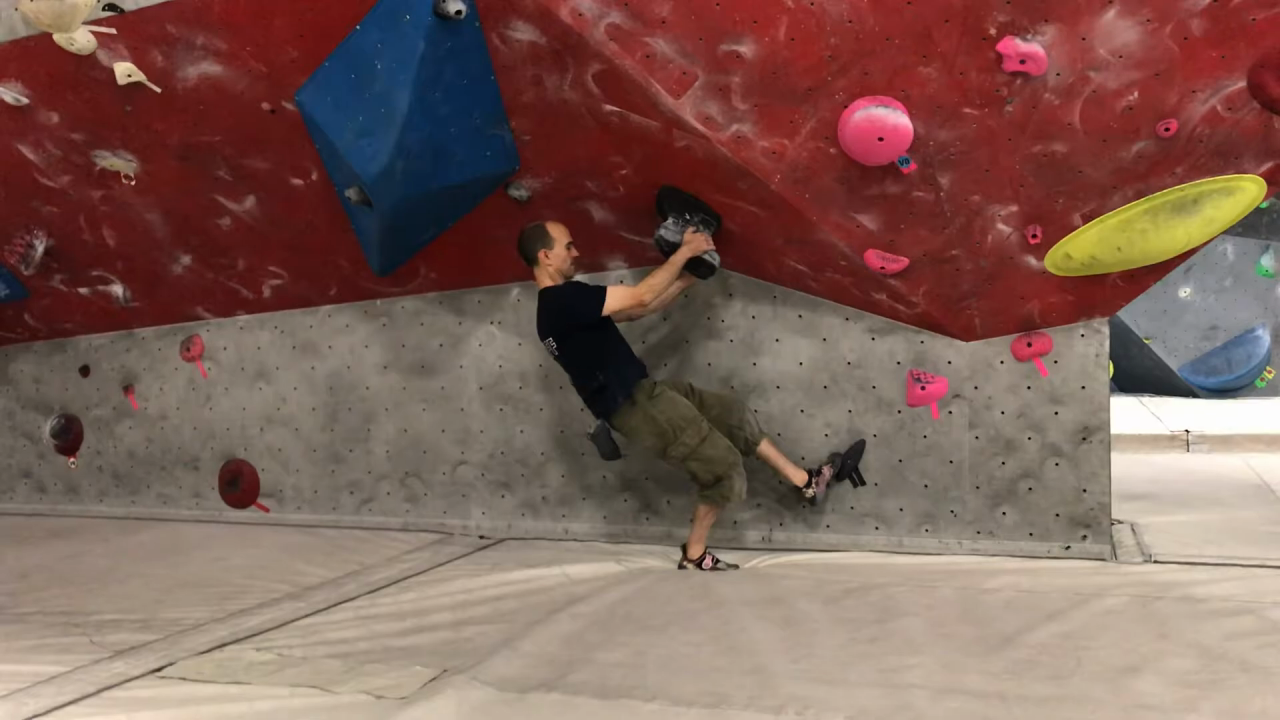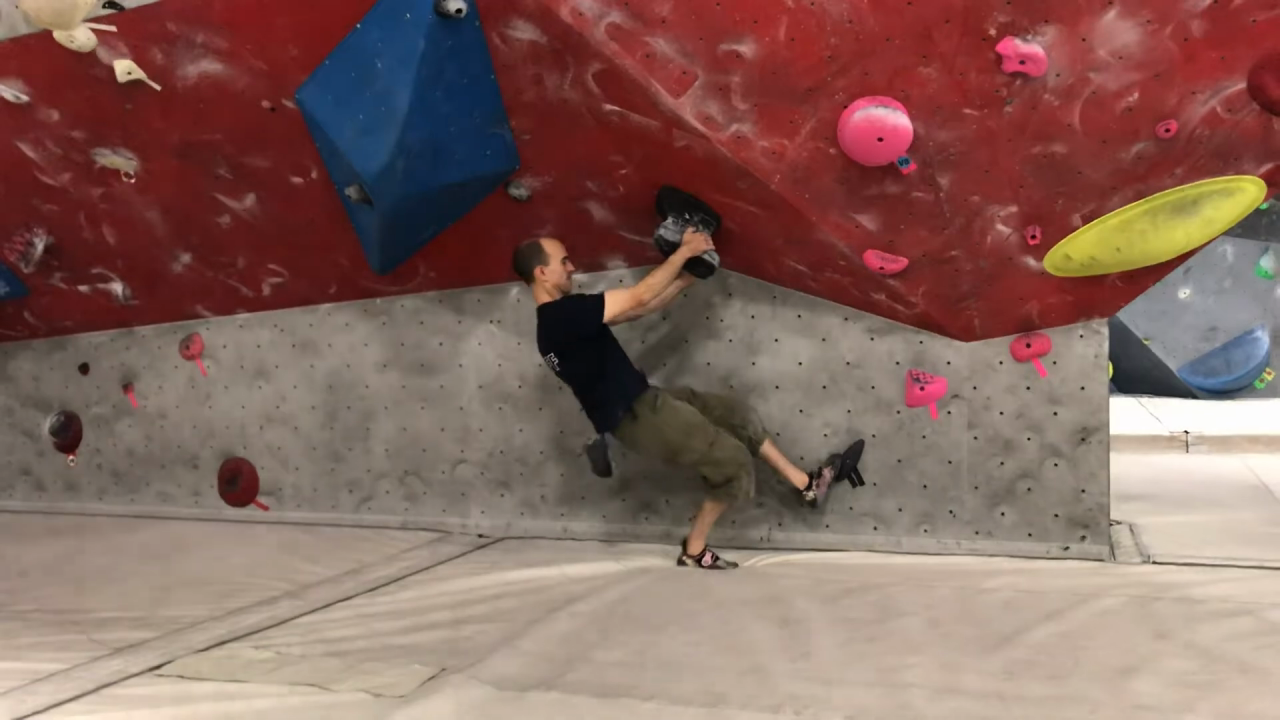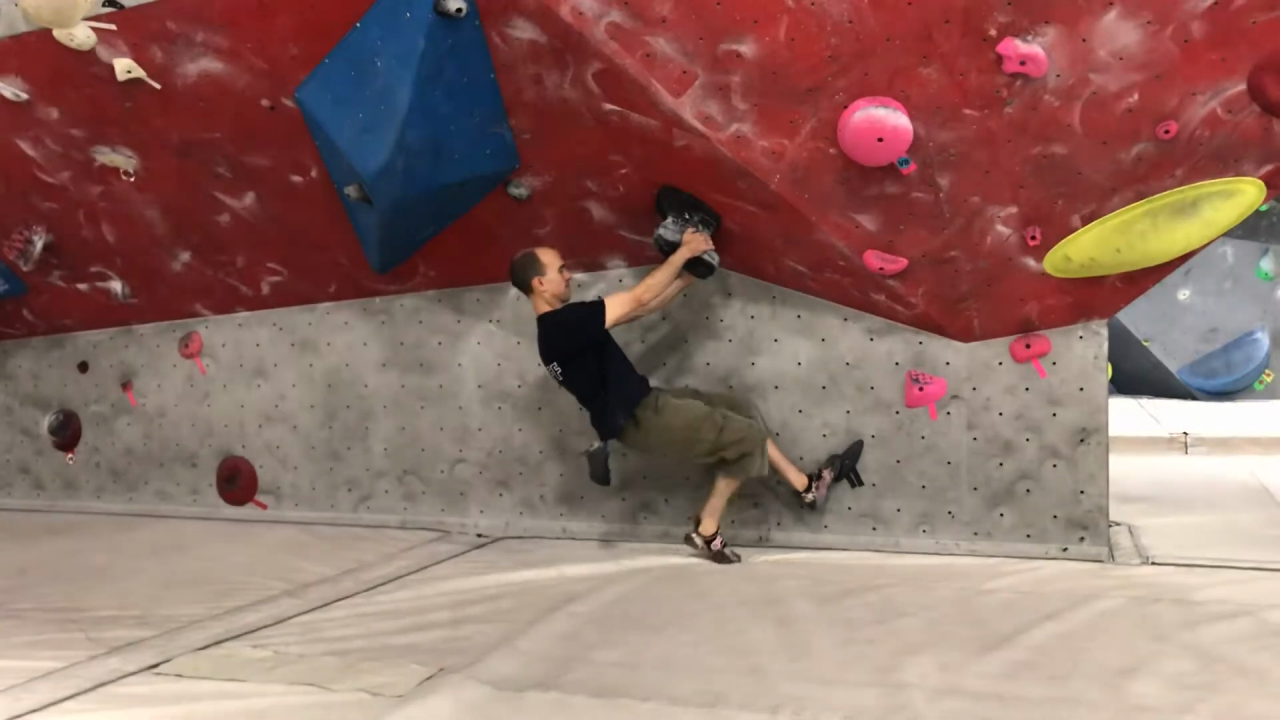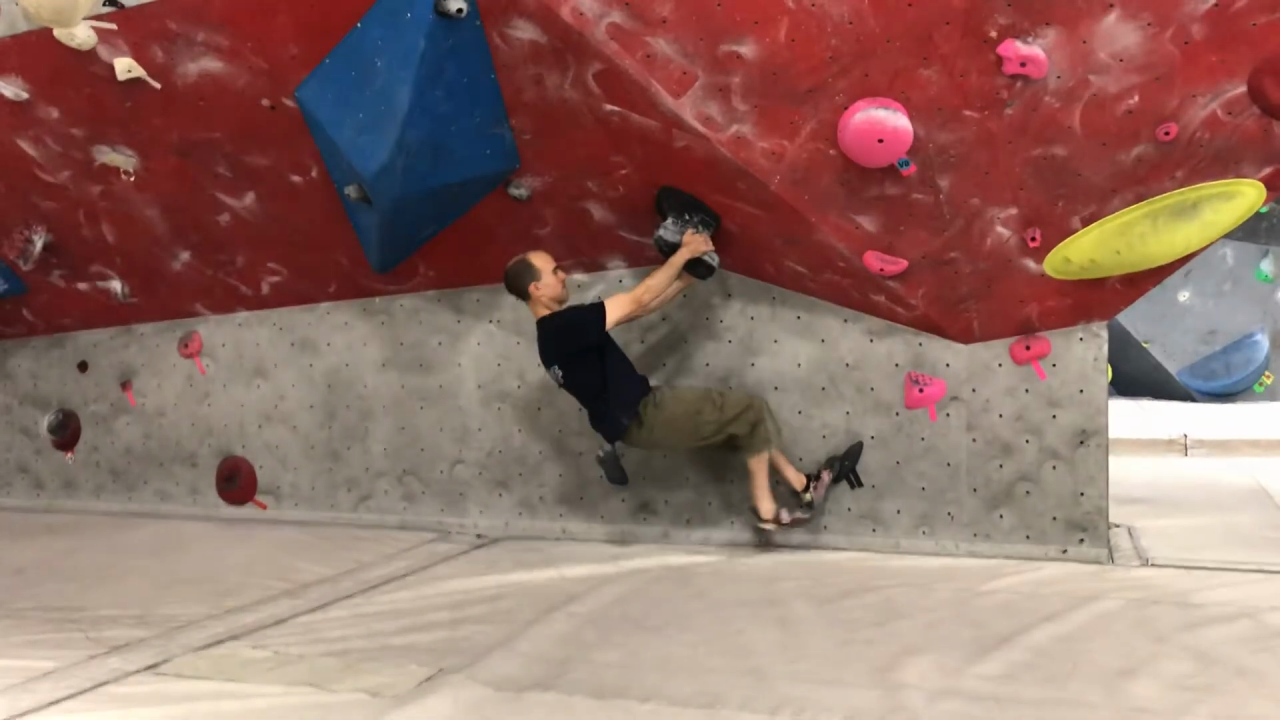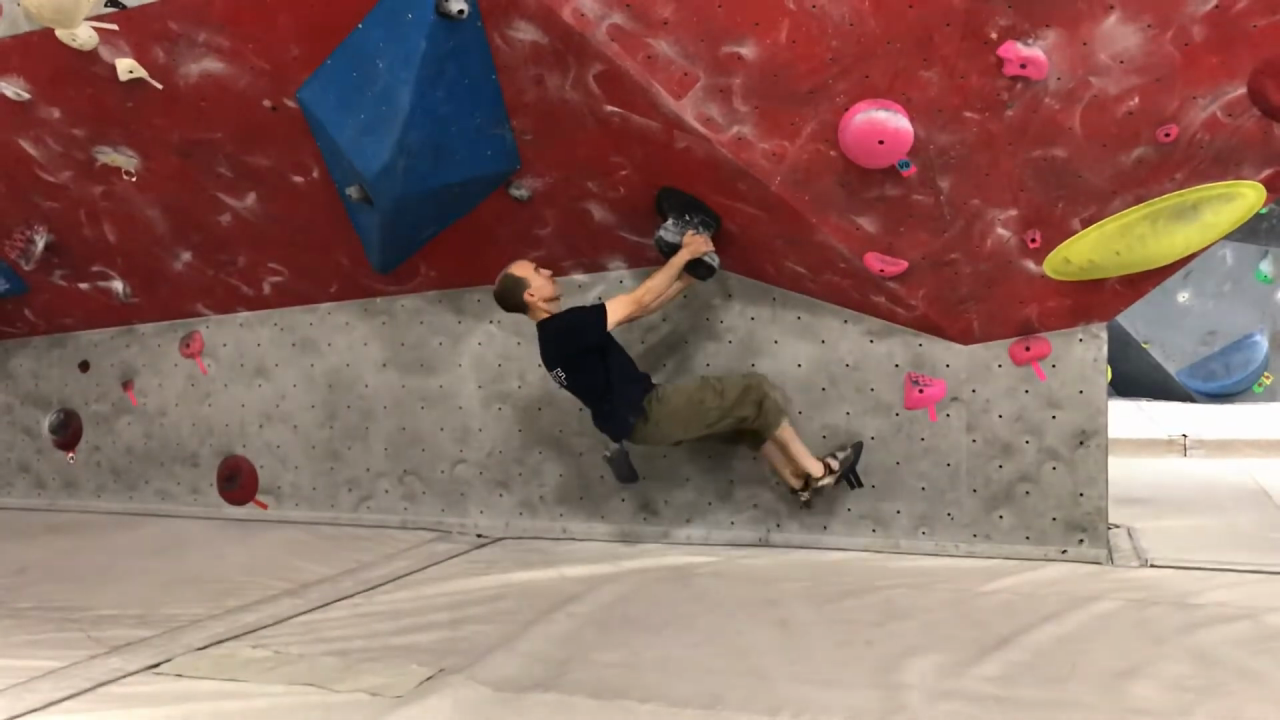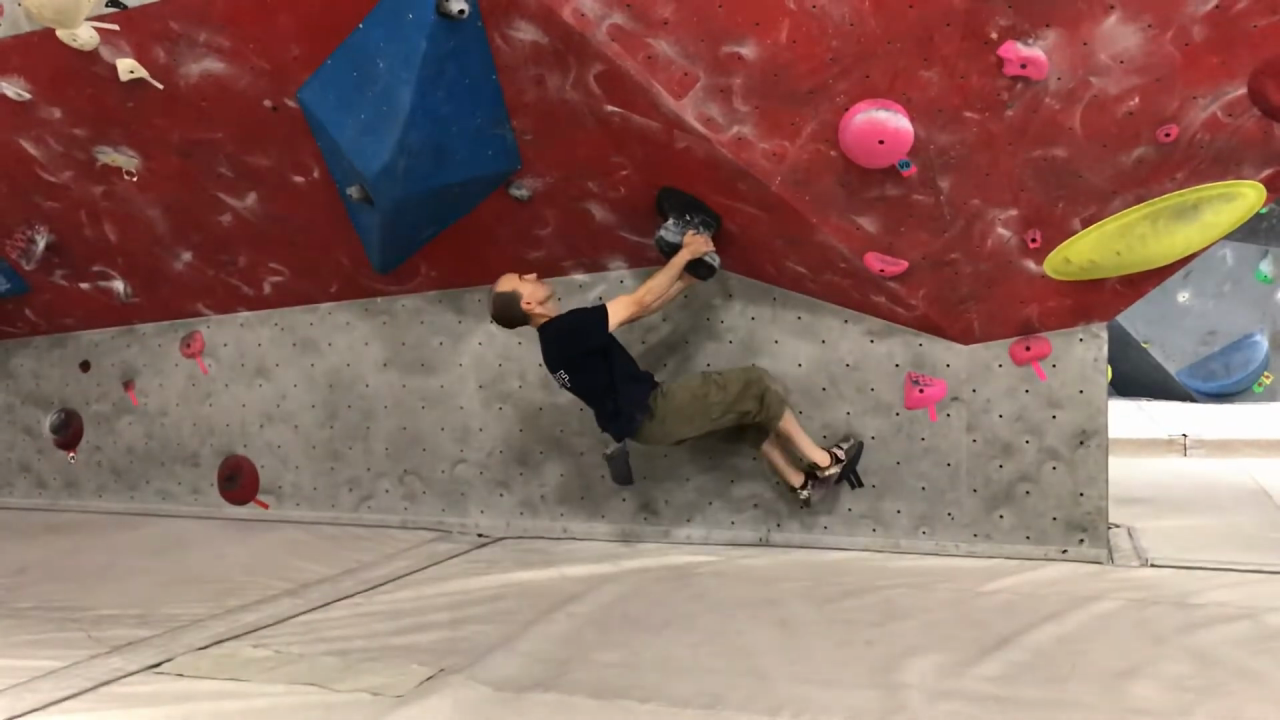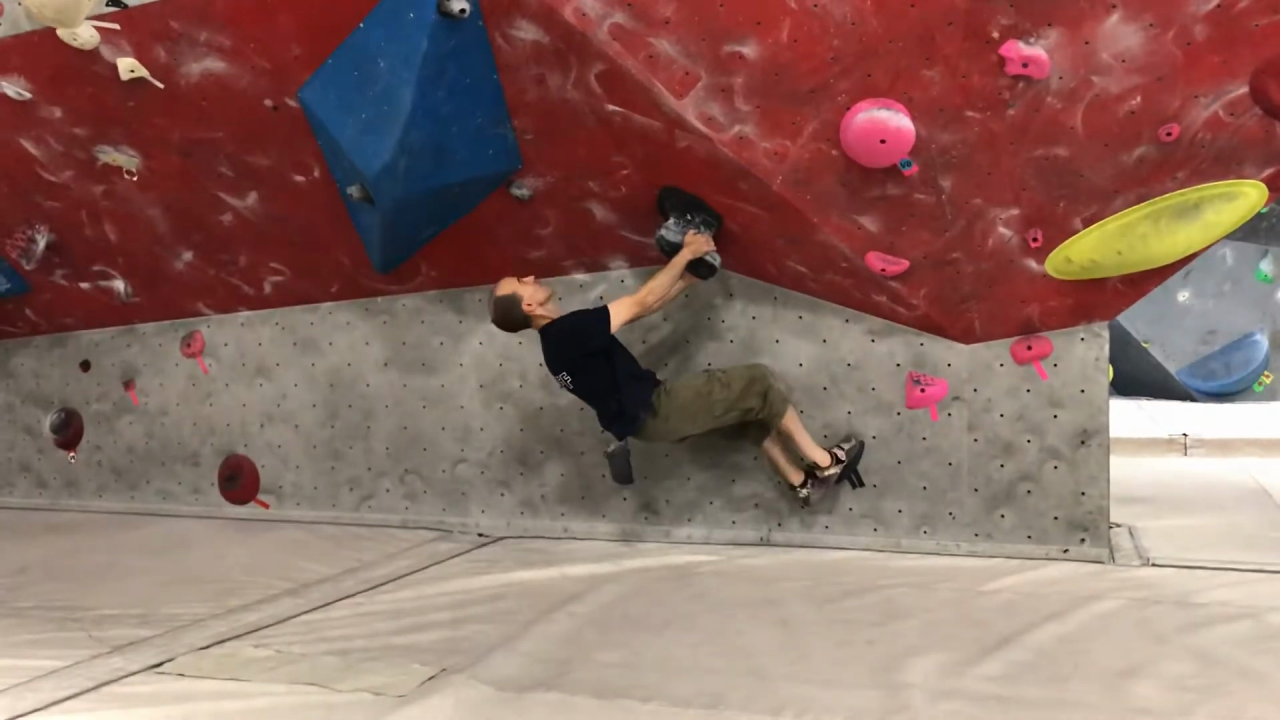
dt=0.2s
person 1, frame 1
left shoulder: (561, 305)
right shoulder: (563, 299)
left elbow: (634, 311)
right elbow: (640, 298)
left wrist: (688, 277)
right wrist: (685, 251)
left hip: (641, 392)
right hip: (634, 404)
left knee: (735, 415)
right knee: (723, 466)
left ankle: (806, 482)
right ankle: (694, 554)
person 1, frame 2
left shoulder: (559, 319)
right shoulder: (562, 315)
left elbow: (635, 309)
right elbow: (638, 299)
left wrist: (687, 277)
right wrist: (685, 251)
left hip: (641, 401)
right hip: (636, 415)
left knee: (738, 416)
right knee: (734, 463)
left ankle: (806, 484)
right ankle: (695, 549)
person 1, frame 3
left shoulder: (560, 328)
right shoulder: (562, 324)
left elbow: (635, 310)
right elbow: (637, 300)
left wrist: (688, 275)
right wrist: (684, 251)
left hip: (643, 405)
right hip: (638, 419)
left knee: (741, 412)
right knee: (747, 437)
left ankle: (805, 485)
right ankle: (706, 529)
person 1, frame 4
left shoulder: (559, 330)
right shoulder: (563, 328)
left elbow: (635, 307)
right elbow: (636, 303)
left wrist: (687, 276)
right wrist: (684, 253)
left hip: (638, 410)
right hip: (641, 418)
left knee: (739, 410)
right knee: (752, 410)
left ankle: (802, 485)
right ankle: (766, 509)
person 1, frame 5
left shoulder: (561, 331)
right shoulder: (564, 328)
left elbow: (636, 308)
right elbow: (638, 303)
left wrist: (688, 276)
right wrist: (684, 253)
left hip: (641, 413)
right hip: (646, 415)
left knee: (746, 409)
right knee: (755, 391)
left ankle: (800, 484)
right ankle: (815, 470)
person 1, frame 6
left shoulder: (562, 334)
right shoulder: (566, 331)
left elbow: (635, 309)
right elbow: (639, 303)
left wrist: (687, 277)
right wrist: (685, 254)
left hip: (645, 414)
right hip: (650, 414)
left knee: (750, 407)
right knee: (756, 386)
left ankle: (801, 483)
right ankle: (820, 461)
person 1, frame 7
left shoulder: (563, 337)
right shoulder: (569, 332)
left elbow: (636, 309)
right elbow: (641, 303)
left wrist: (688, 277)
right wrist: (686, 253)
left hip: (648, 413)
right hip: (654, 412)
left knee: (752, 404)
right knee: (759, 383)
left ankle: (801, 481)
right ankle: (819, 460)
